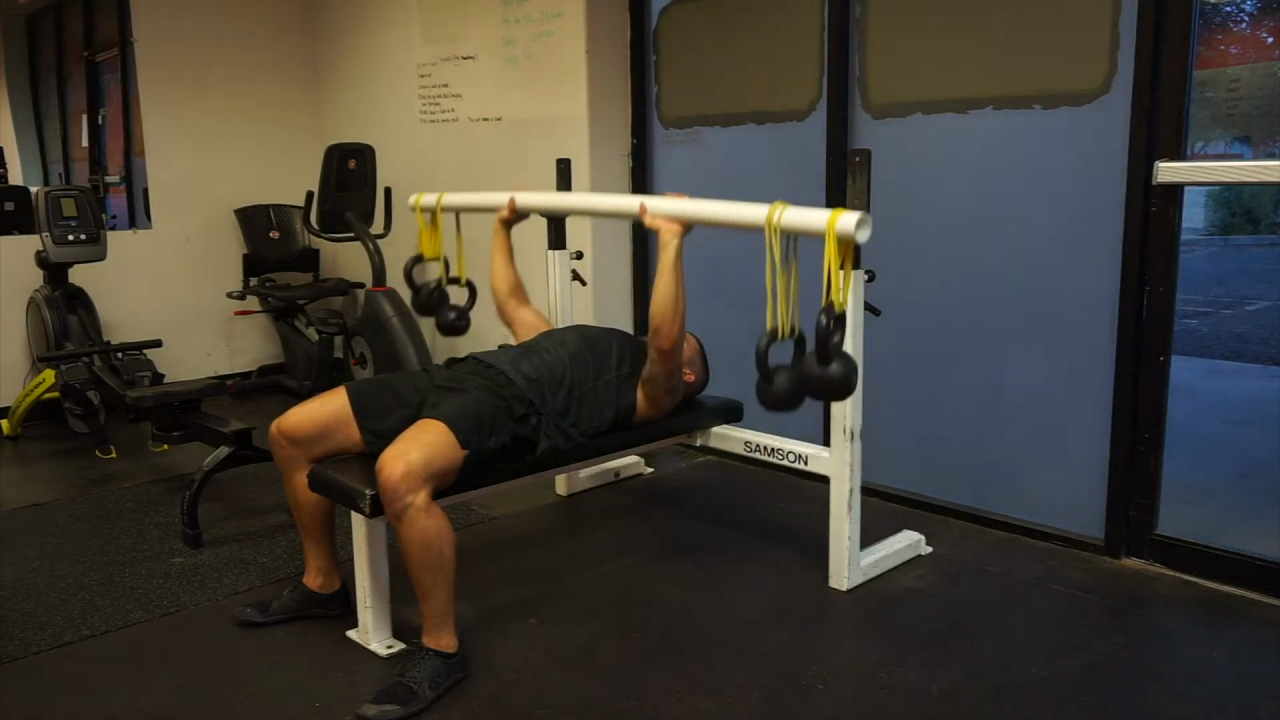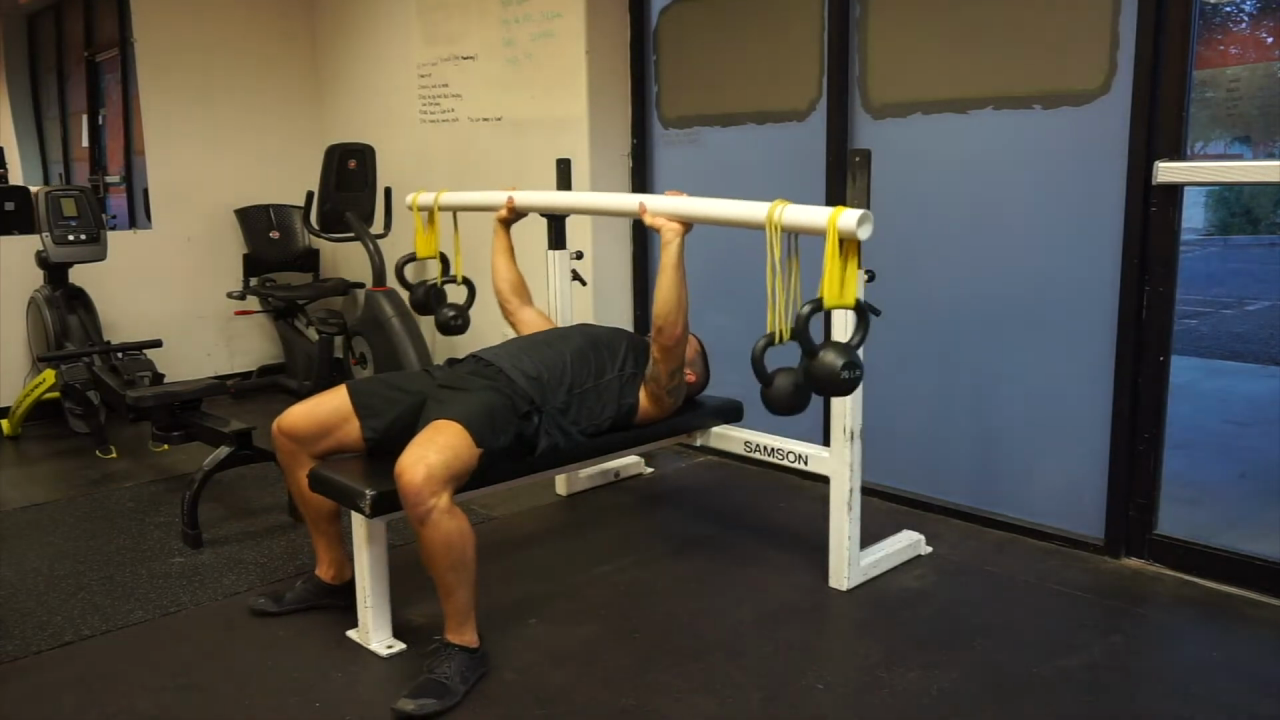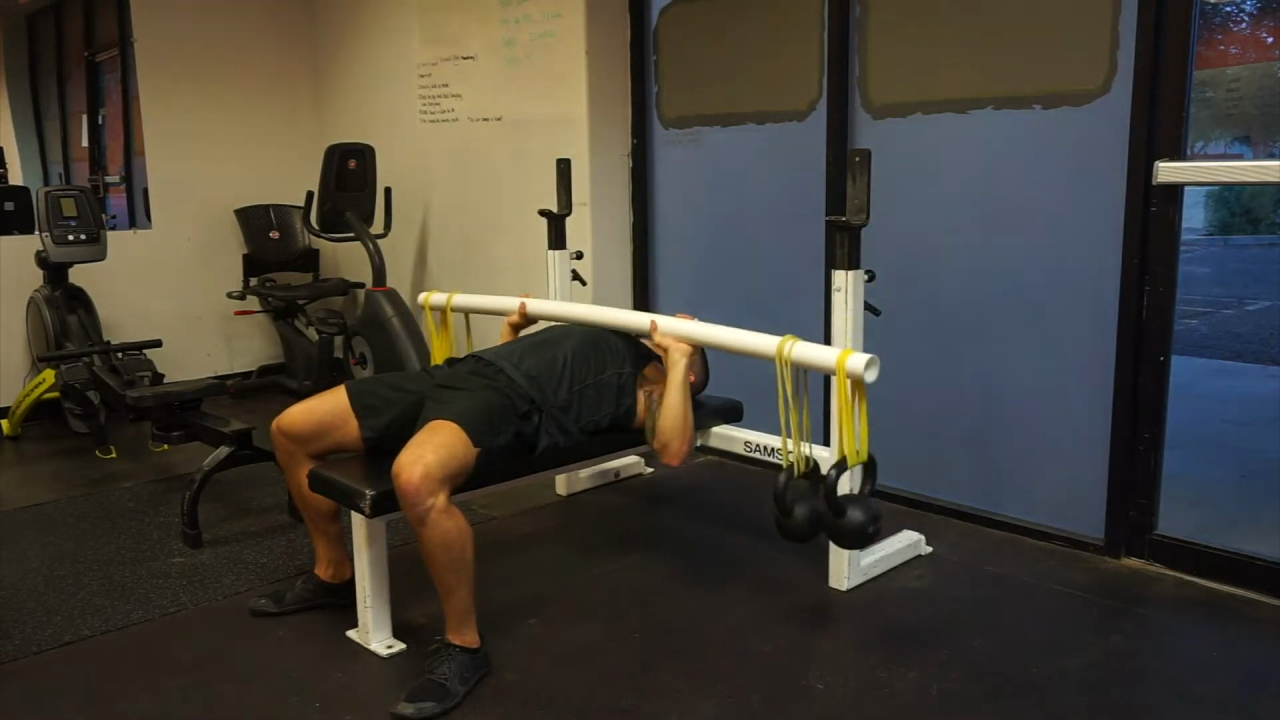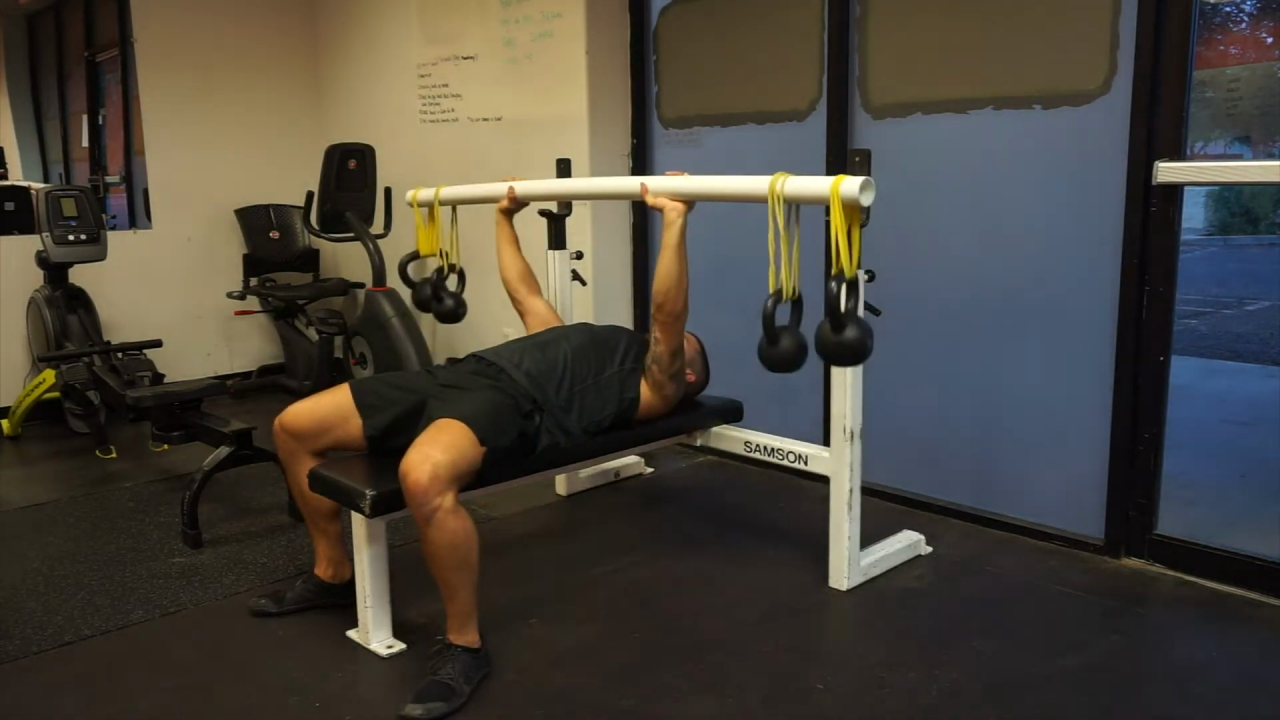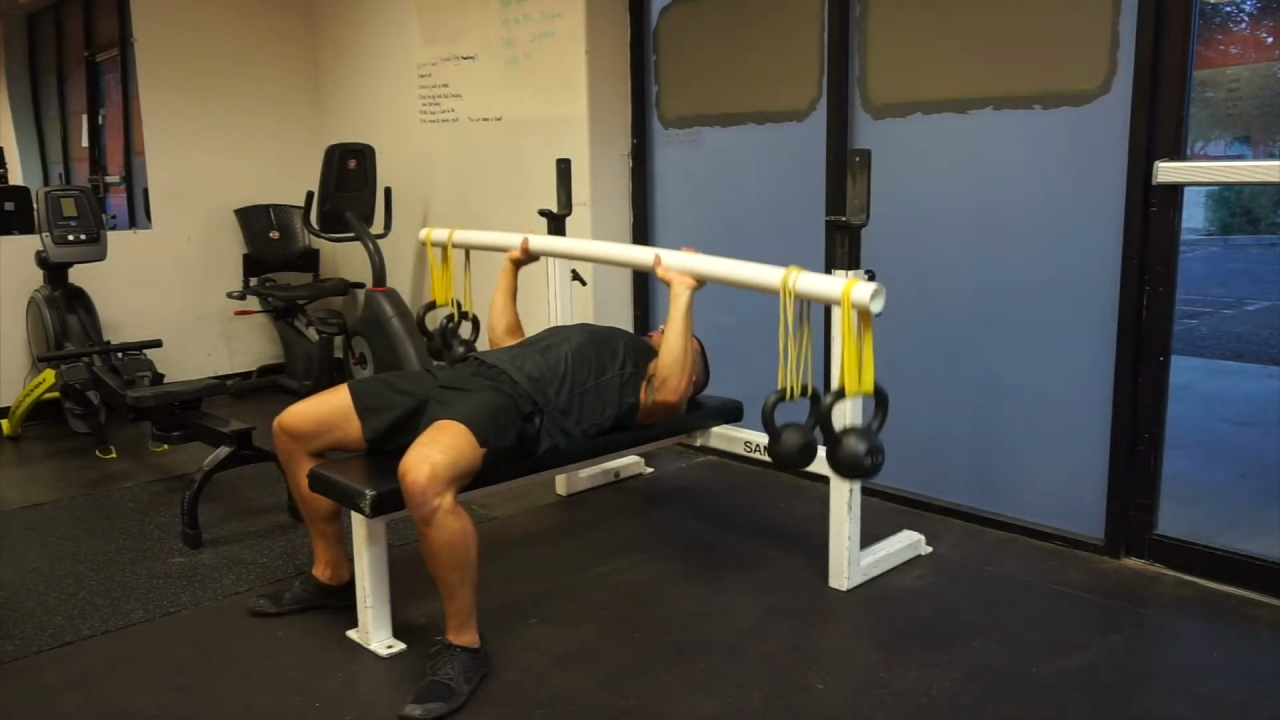
dt=1s
person 1, frame 1
left shoulder: (655, 387)
right shoulder: (591, 358)
left elbow: (665, 339)
right elbow: (511, 305)
left wrist: (670, 242)
right wrist: (503, 229)
left hip: (510, 402)
left knee: (401, 477)
right knee: (290, 433)
left ankle: (440, 650)
right ankle: (322, 585)
person 1, frame 2
left shoulder: (658, 391)
right shoulder: (589, 352)
left elbow: (669, 335)
right elbow: (517, 304)
left wrist: (672, 239)
right wrist: (502, 227)
left hip: (512, 399)
right hip: (460, 375)
left knee: (421, 480)
right knee: (291, 430)
left ankle: (462, 646)
right ankle: (333, 575)
person 1, frame 3
left shoulder: (656, 384)
right shoulder: (606, 352)
left elbow: (673, 451)
left wrist: (676, 356)
right wrist: (513, 329)
left knee: (418, 480)
right knee: (291, 430)
left ankle: (463, 646)
right ankle: (333, 575)
person 1, frame 4
left shoulder: (657, 384)
right shoulder: (591, 351)
left elbow: (671, 312)
right elbow: (524, 292)
left wrist: (674, 219)
right wrist: (504, 217)
left hip: (513, 401)
left knee: (425, 478)
right knee: (293, 427)
left ankle: (464, 646)
right ankle: (333, 574)
person 1, frame 5
left shoulder: (652, 388)
right shoulder: (600, 352)
left elbow: (670, 393)
right elbow: (505, 342)
left wrist: (682, 292)
right wrist: (512, 265)
left hip: (515, 399)
left knee: (424, 480)
right knee: (293, 428)
left ankle: (463, 646)
right ankle: (332, 577)
